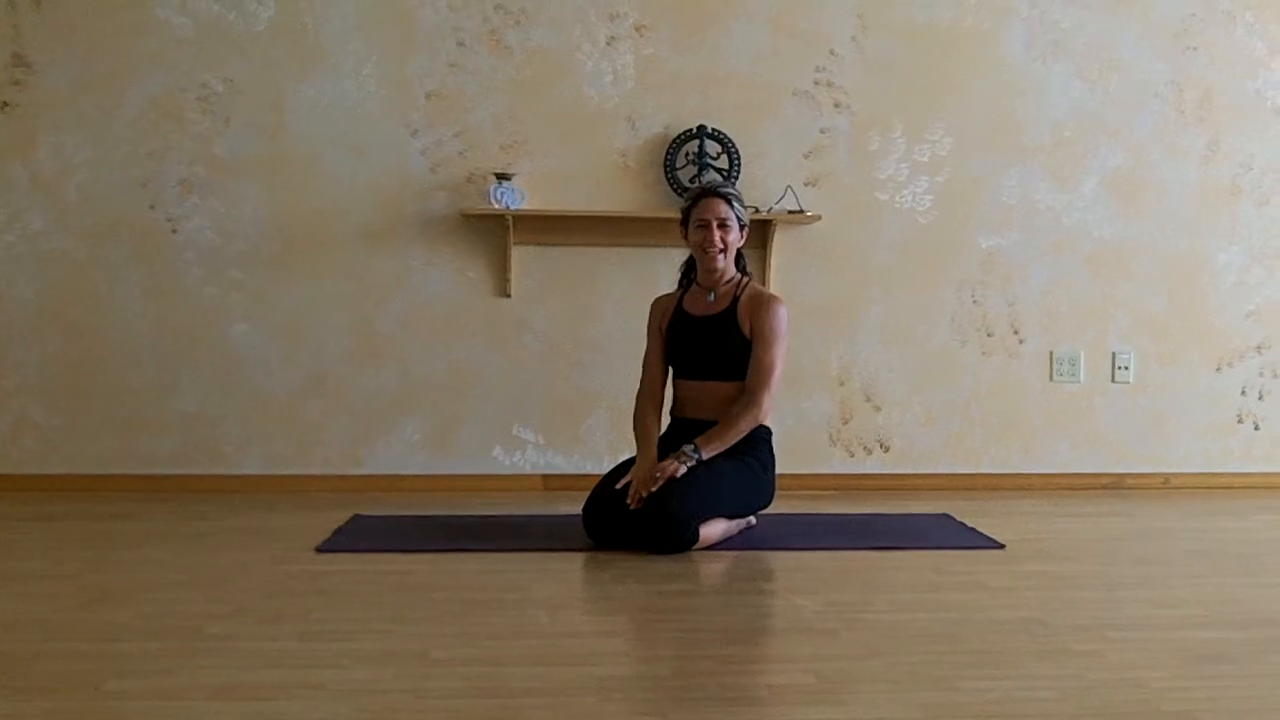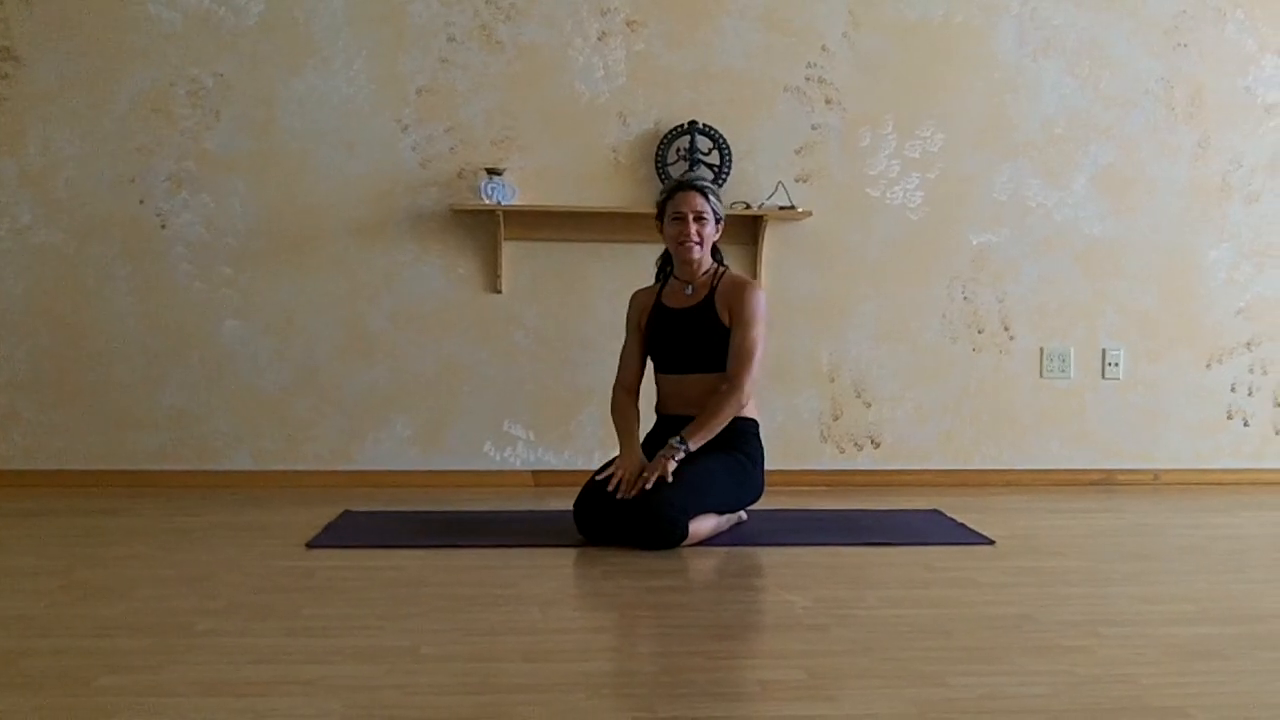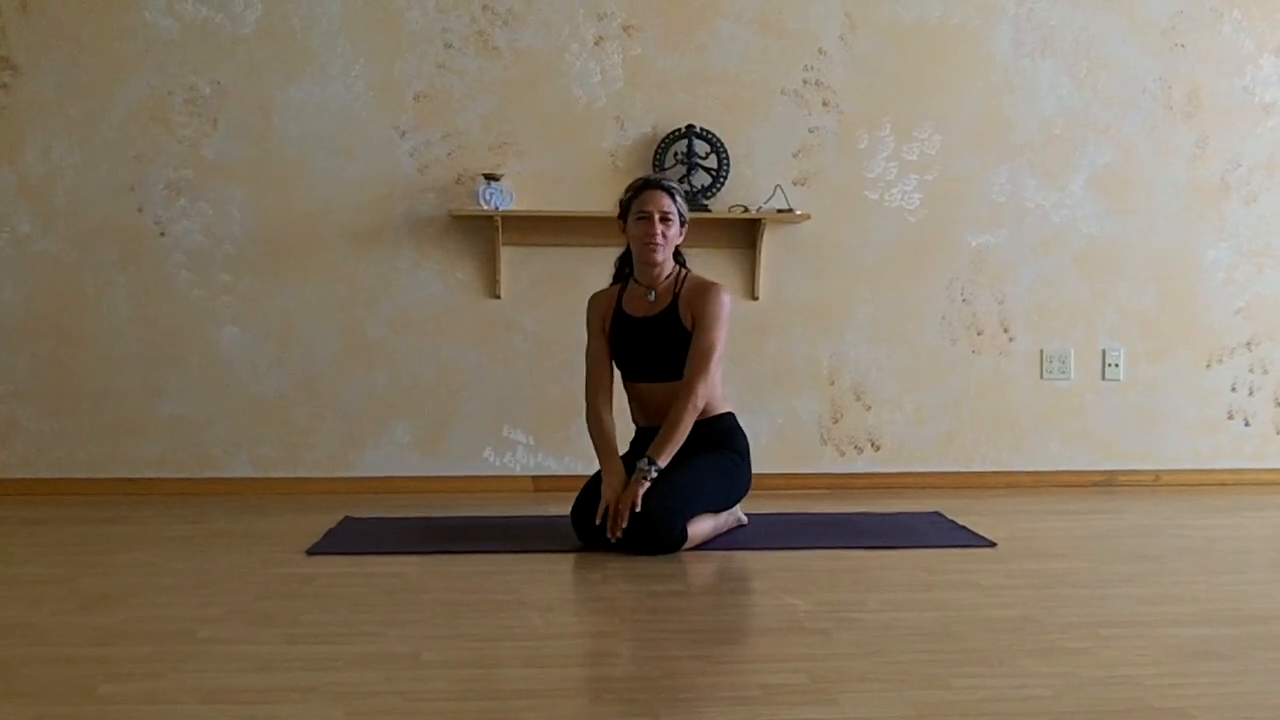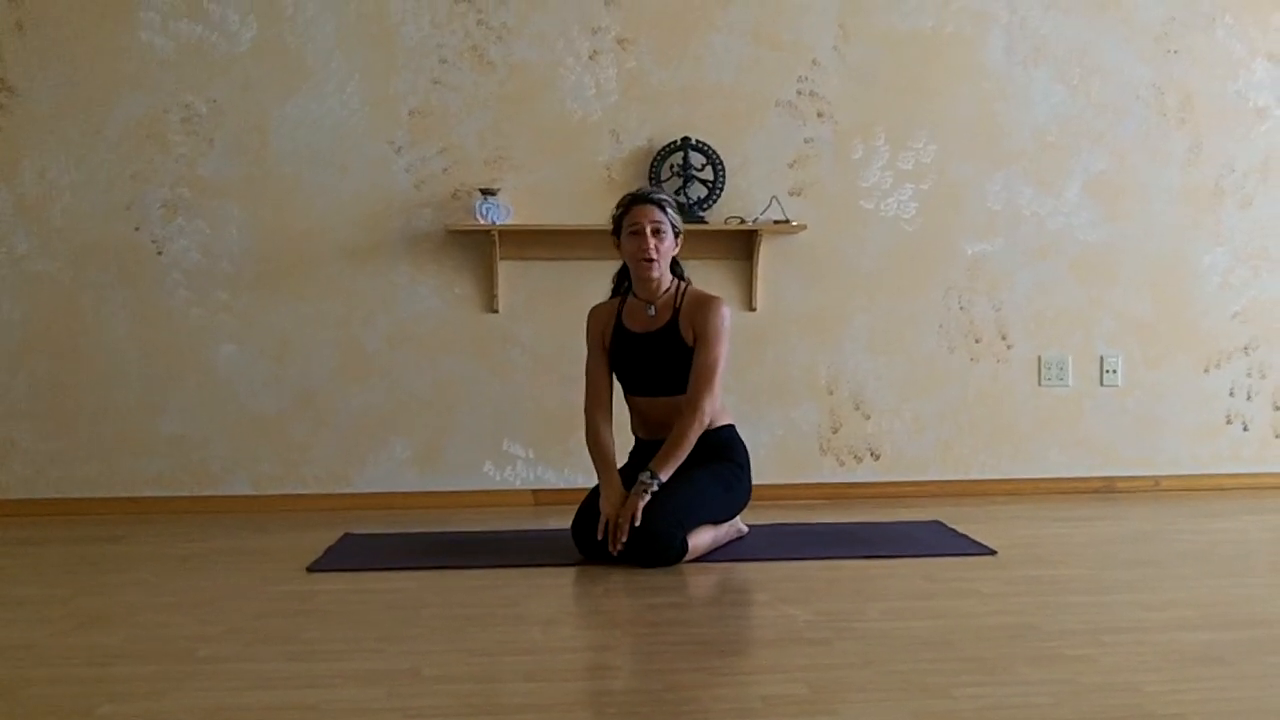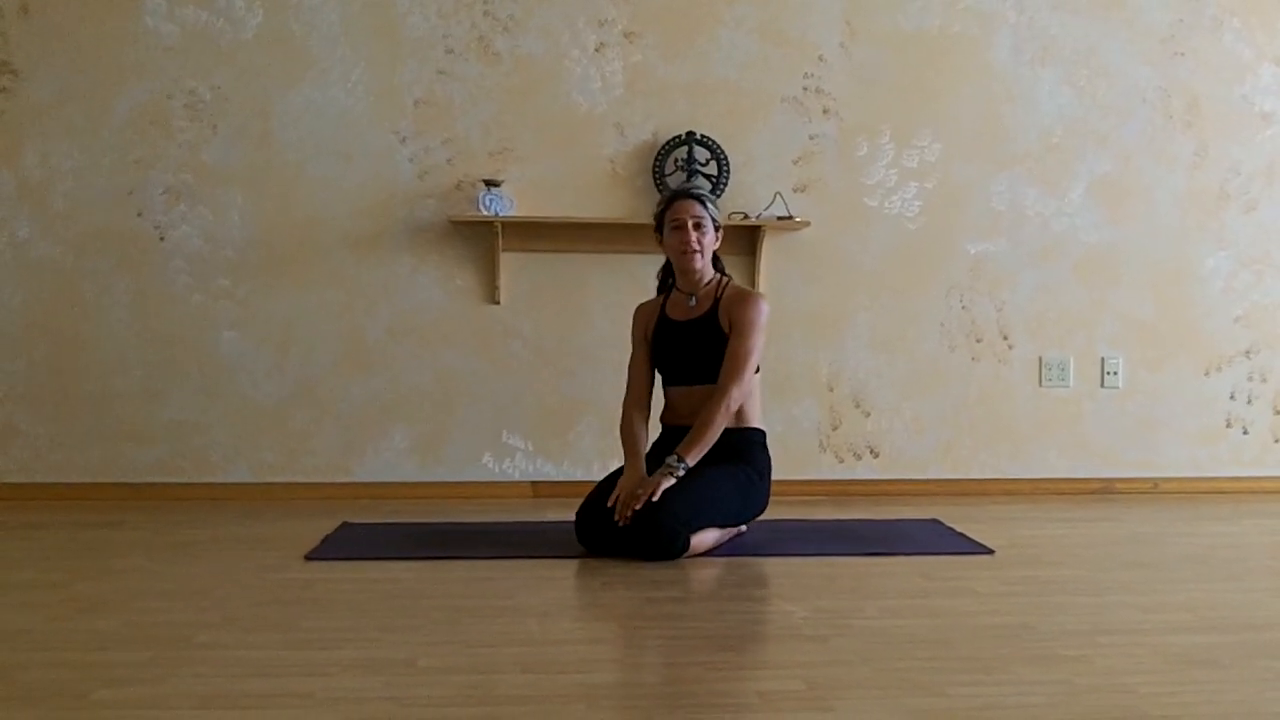
dt=1s
person 1, frame 1
left shoulder: (764, 307)
right shoulder: (665, 308)
left elbow: (757, 406)
right elbow: (649, 395)
left wrist: (689, 457)
right wrist: (648, 457)
left hip: (742, 452)
right hip: (677, 442)
left knee: (667, 518)
right knee: (600, 516)
left ankle: (735, 520)
right ankle: (725, 522)
person 1, frame 2
left shoulder: (743, 293)
right shoulder: (644, 302)
left elbow: (738, 390)
right elbow: (625, 389)
left wrist: (676, 452)
right wrist: (632, 451)
left hip: (731, 445)
right hip: (664, 439)
left knee: (654, 515)
right knee: (591, 513)
left ankle: (725, 514)
right ankle: (715, 515)
person 1, frame 3
left shoulder: (708, 296)
right shoulder: (603, 305)
left elbow: (694, 395)
right elbow: (597, 400)
left wrist: (645, 473)
right wrist: (613, 472)
left hip: (715, 444)
right hip: (649, 444)
left knee: (649, 522)
right knee: (591, 521)
left ankle: (723, 515)
person 1, frame 4
left shoulder: (708, 310)
right shoulder: (602, 318)
left elbow: (699, 410)
right elbow: (597, 412)
left wrist: (646, 486)
right wrist: (611, 486)
left hip: (715, 456)
right hip: (648, 455)
left knee: (649, 534)
right knee: (591, 535)
left ankle: (724, 525)
person 1, frame 5
left shoulder: (746, 304)
right shoulder: (647, 315)
left elbow: (728, 399)
right elbow: (636, 403)
left wrist: (672, 471)
right wrist: (635, 469)
left hip: (738, 456)
right hip: (671, 449)
left knee: (654, 525)
right knee: (594, 526)
left ankle: (726, 525)
right ankle: (715, 523)
